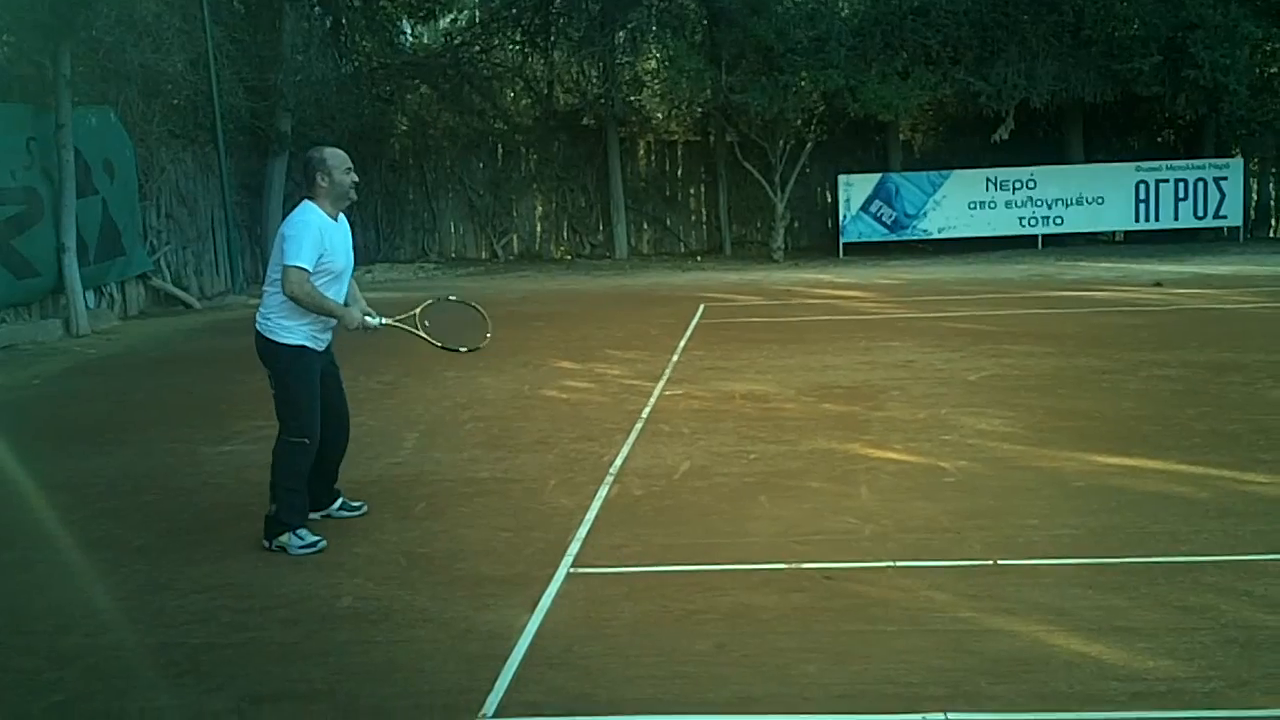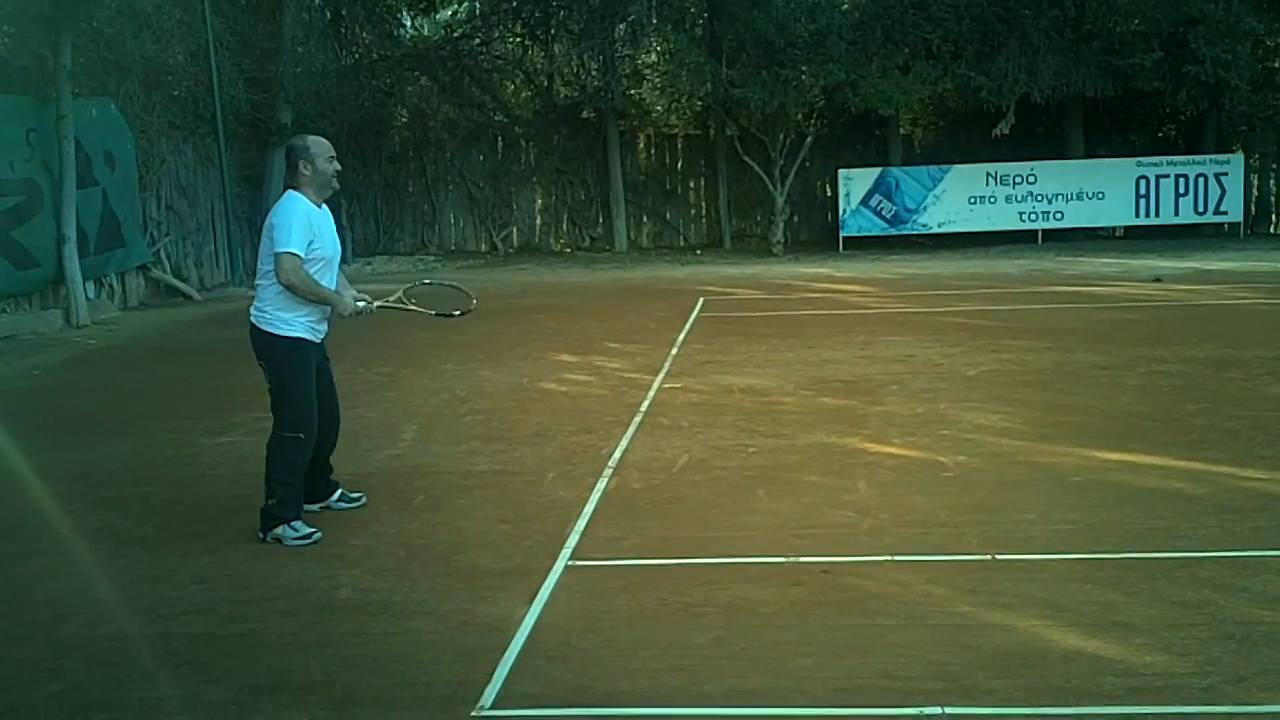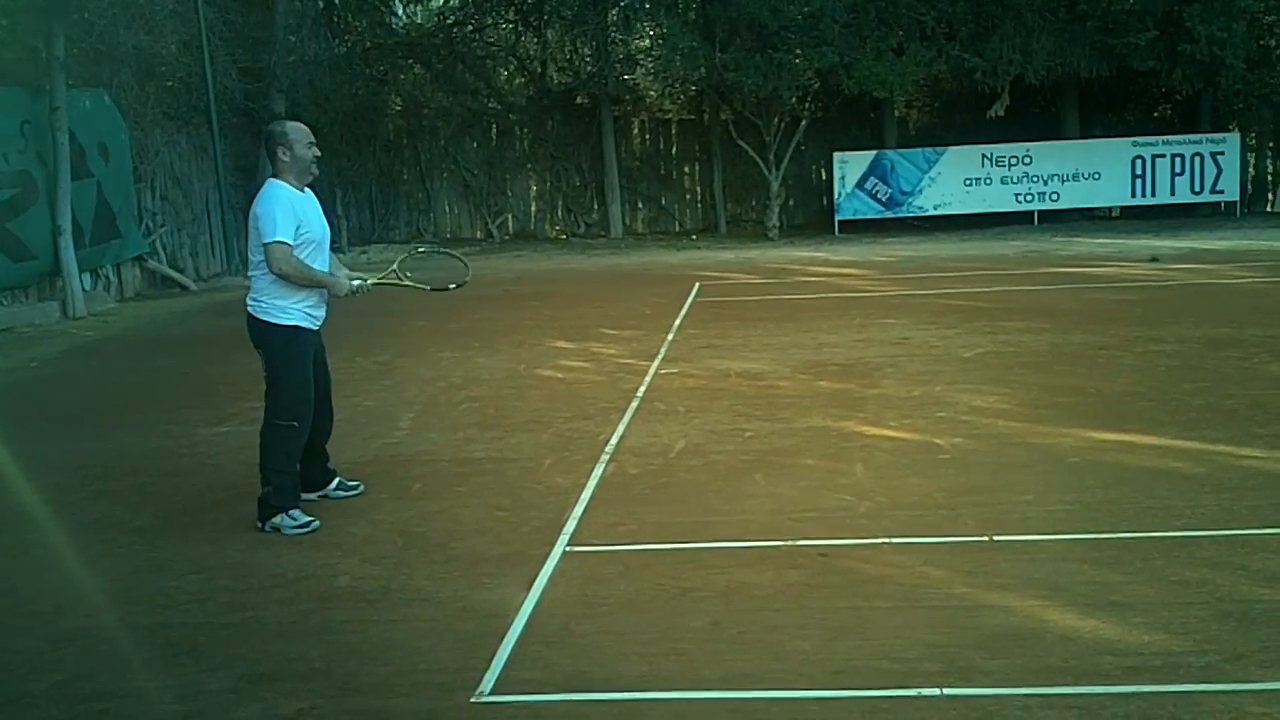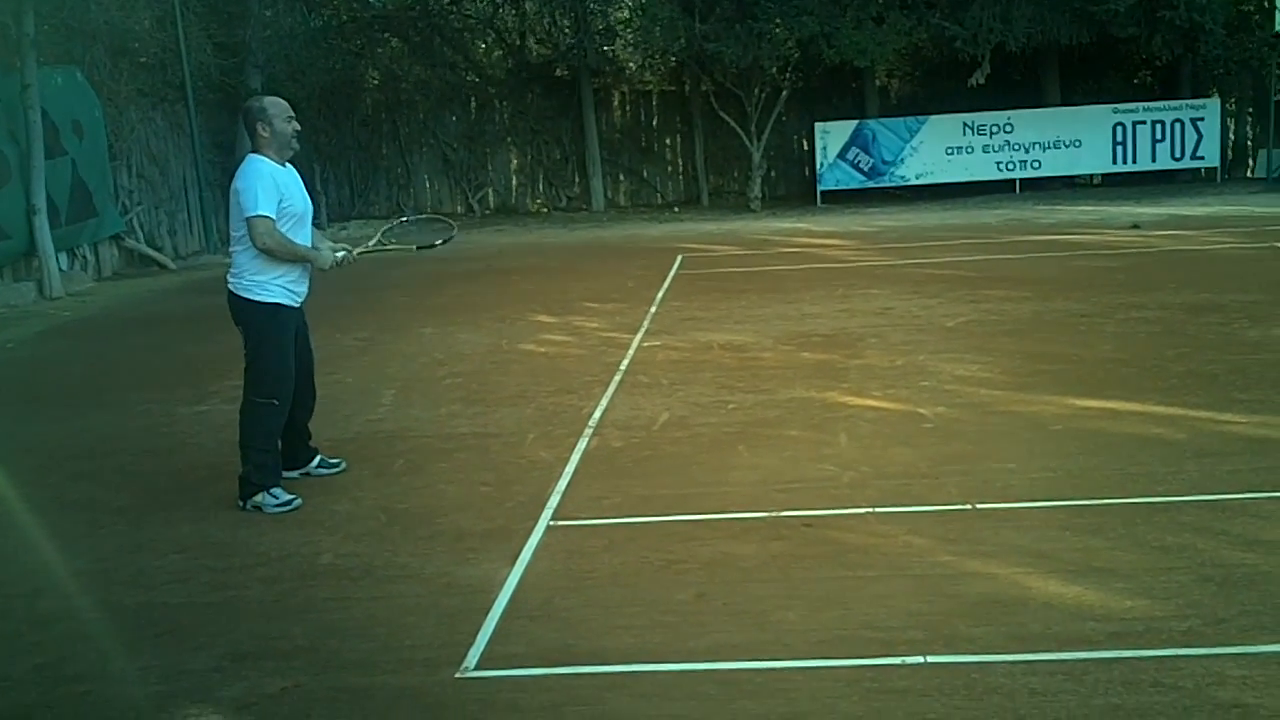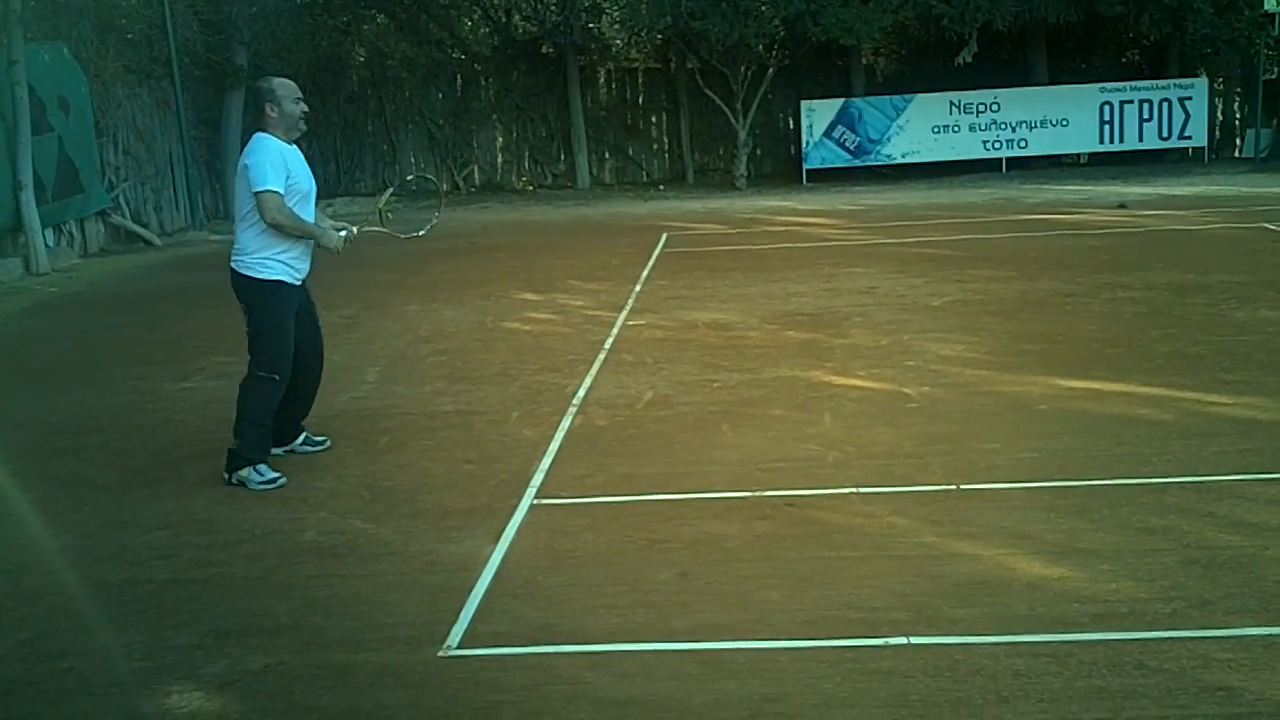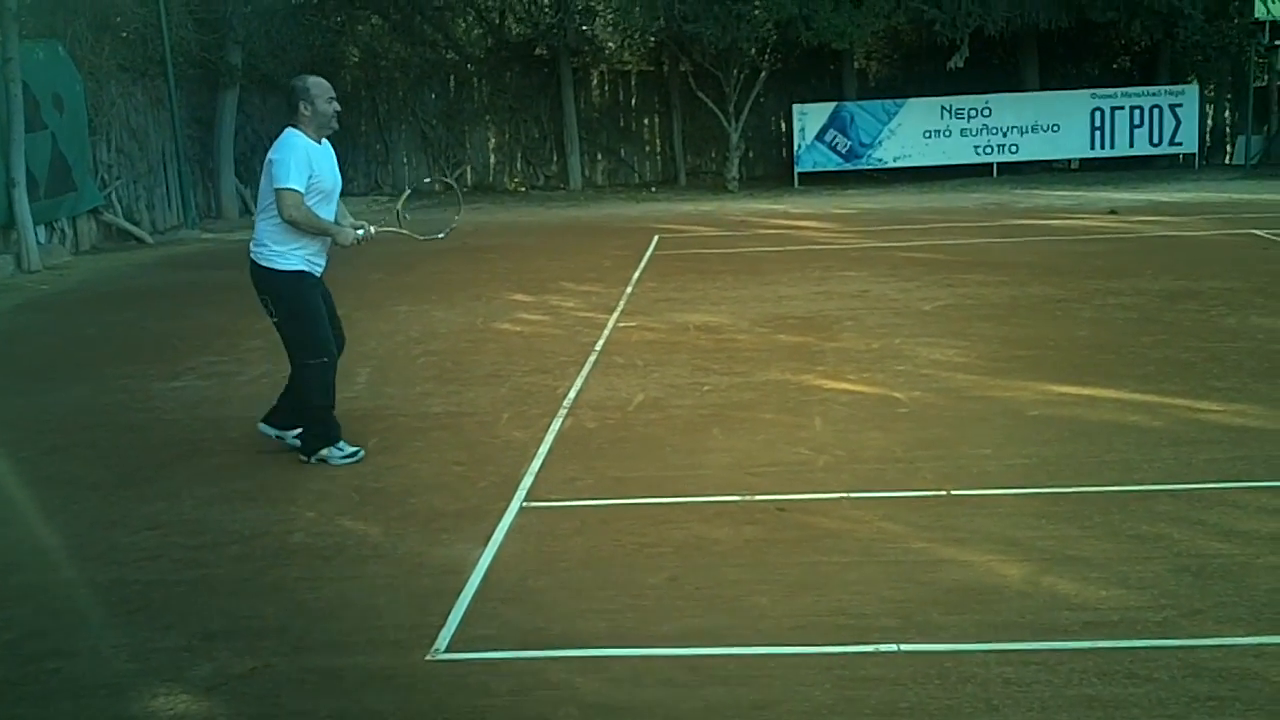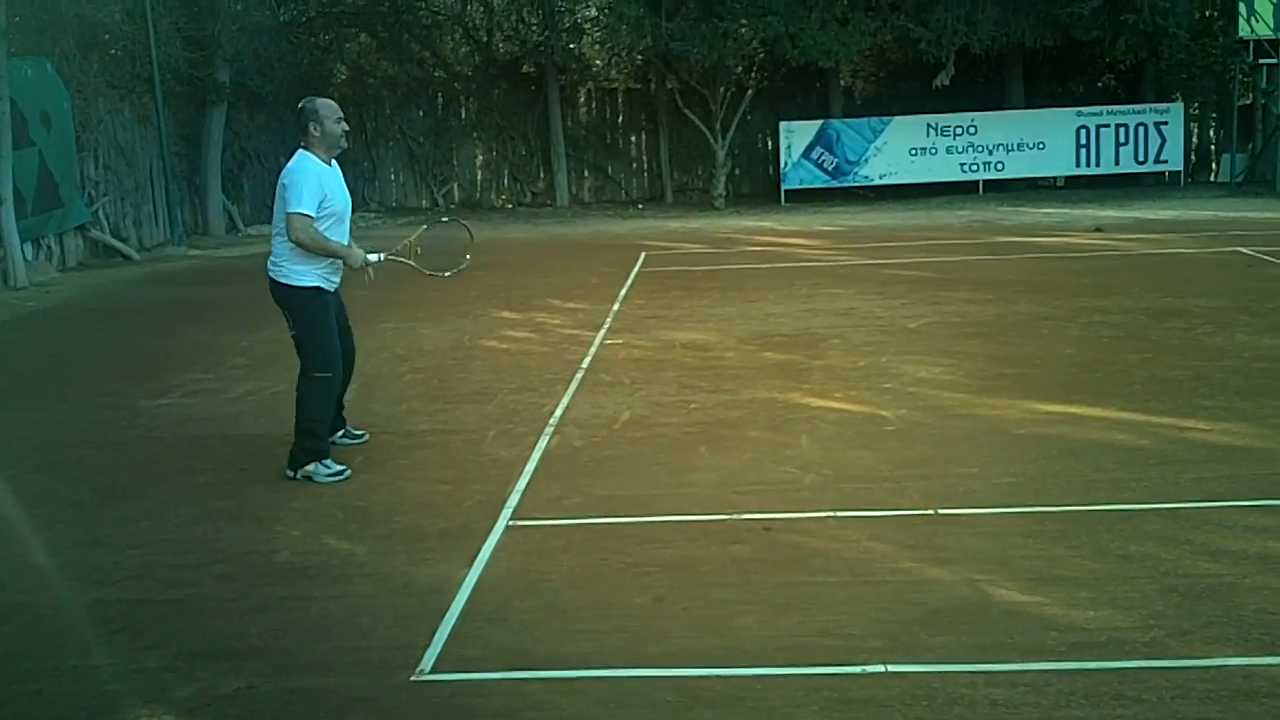
dt=0.4s
person 1, frame 1
left shoulder: (339, 222)
right shoulder: (307, 223)
right elbow: (295, 286)
left wrist: (360, 306)
right wrist: (343, 313)
left hip: (315, 342)
right hip: (286, 342)
left knee: (335, 425)
right knee: (301, 433)
left ankle: (321, 498)
right ankle: (284, 527)
person 1, frame 2
left shoulder: (321, 211)
right shoulder: (293, 211)
right elbow: (289, 274)
left wrist: (350, 293)
right wrist: (336, 300)
left hip: (308, 335)
right hip: (282, 336)
left knee: (325, 418)
right knee: (296, 427)
left ankle: (318, 490)
right ankle: (278, 519)
person 1, frame 3
left shoulder: (305, 196)
right shoulder: (276, 199)
right elbow: (281, 263)
left wrist: (343, 273)
right wrist: (330, 282)
left hip: (304, 323)
right hip: (279, 324)
left knee: (318, 407)
right knee: (289, 414)
left ankle: (315, 479)
right ankle: (276, 508)
person 1, frame 4
left shoulder: (286, 171)
right shoulder: (257, 173)
right elbow: (264, 237)
left wrist: (327, 246)
right wrist: (314, 257)
left hip: (286, 300)
right hip: (261, 302)
left knee: (300, 384)
right knee: (269, 393)
left ankle: (297, 456)
right ankle: (257, 486)
person 1, frame 5
left shoulder: (290, 151)
right shoulder: (265, 151)
right elbow: (274, 213)
left wrist: (329, 224)
right wrist: (320, 235)
left hip: (288, 278)
right hip: (263, 278)
left knee: (308, 358)
right knee: (270, 368)
left ankle: (284, 434)
right ankle: (245, 461)
person 1, frame 6
left shoulder: (322, 148)
right shoulder: (292, 148)
left elbow: (327, 199)
right elbow: (291, 210)
left wrist: (349, 222)
right wrist: (335, 232)
left hip: (304, 269)
right hip: (281, 269)
left knee: (331, 344)
right knee: (318, 354)
left ankle: (283, 420)
right ankle: (320, 441)
person 1, frame 7
left shoulder: (330, 167)
right shoulder: (305, 171)
right elbow: (299, 232)
left wrist: (353, 250)
right wrist: (345, 253)
left hip: (321, 284)
right hip: (299, 285)
left knee: (342, 357)
right knee: (323, 367)
left ankle: (331, 425)
right ankle: (306, 458)
